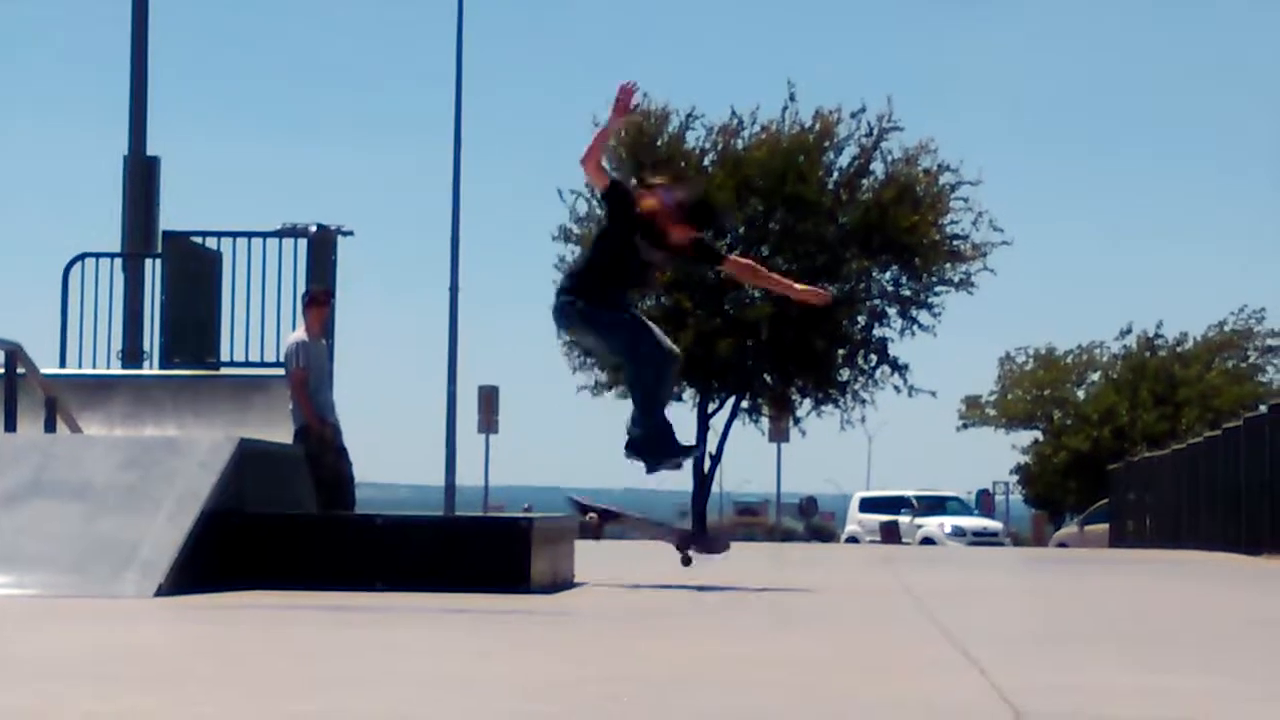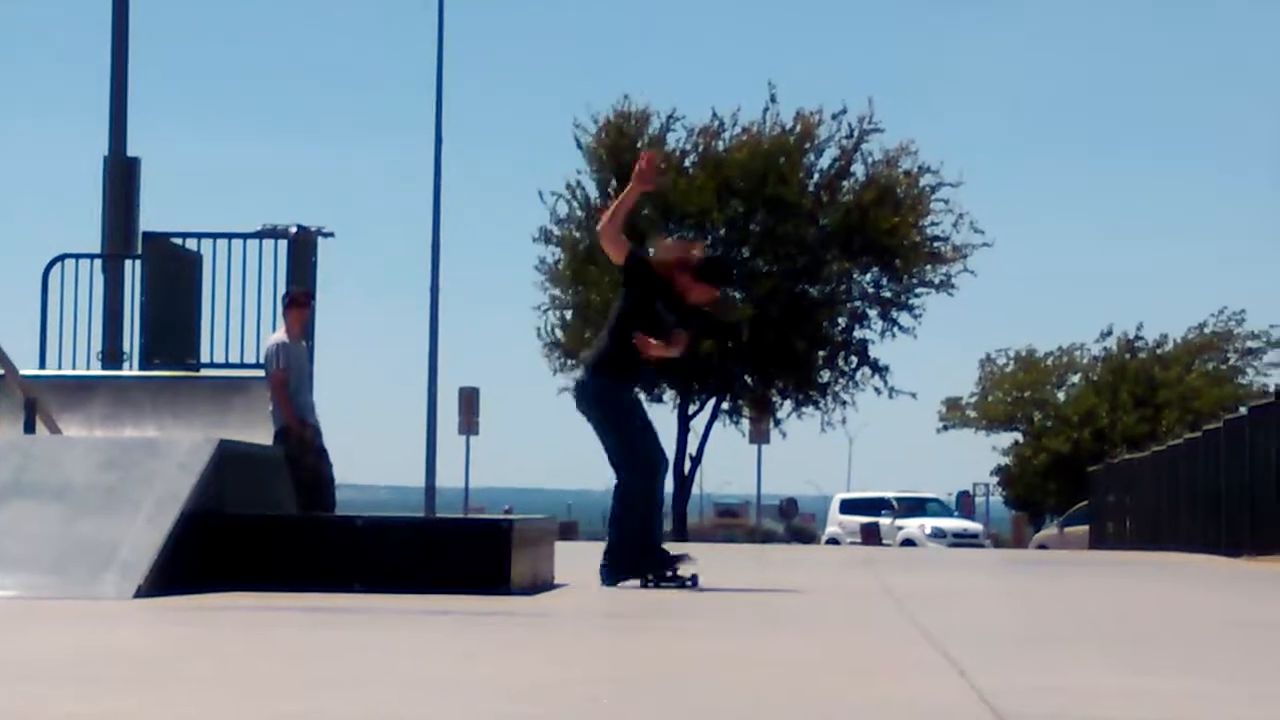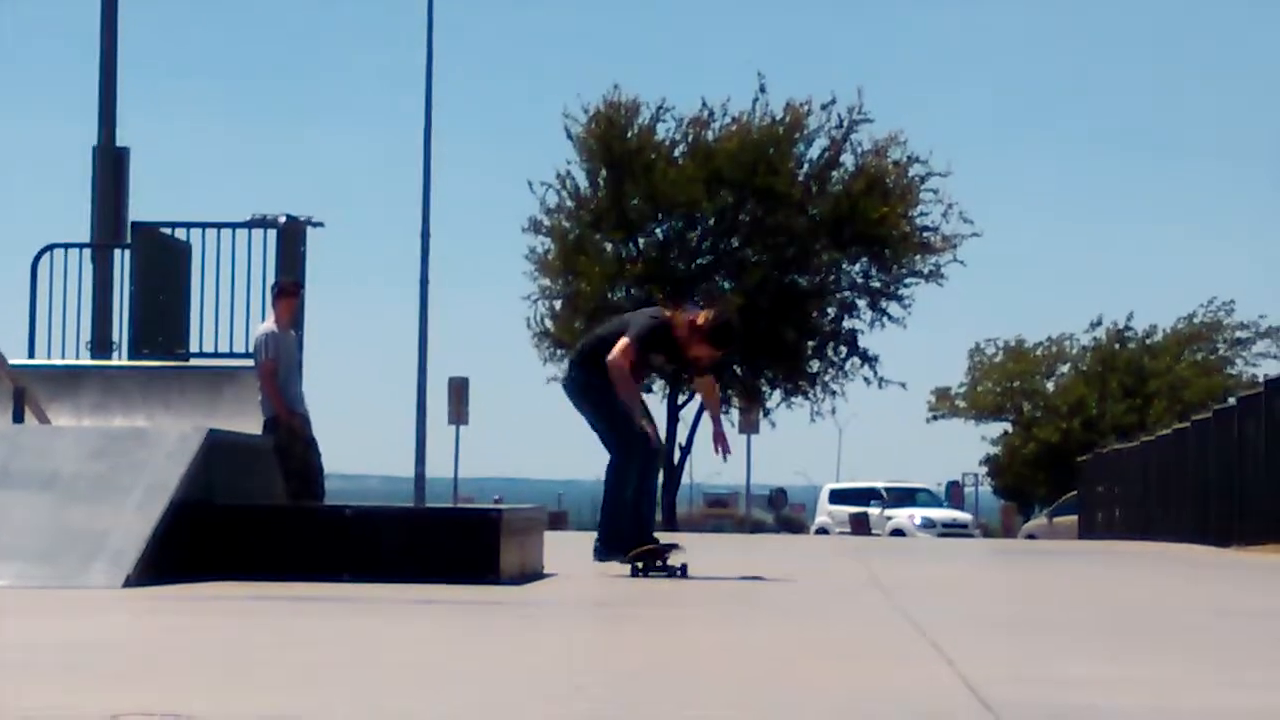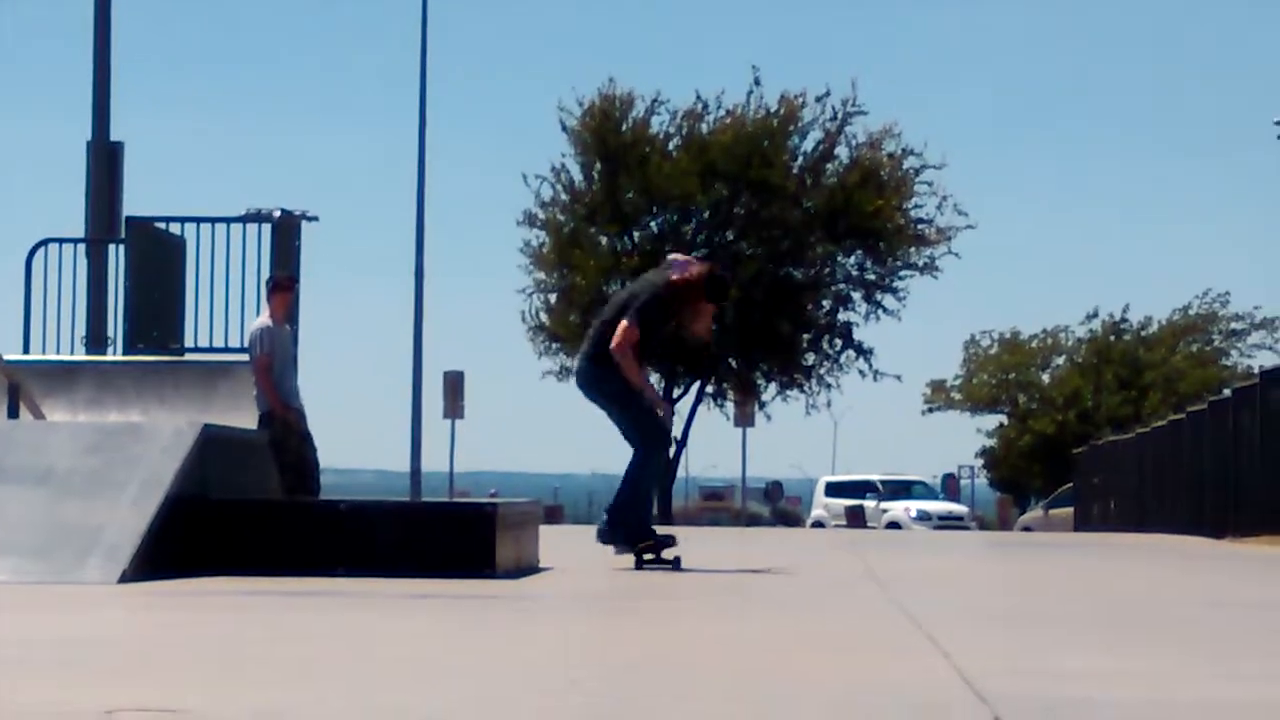
dt=0.2s
person 1, frame 1
left shoulder: (687, 240)
right shoulder: (629, 213)
left elbow: (736, 266)
right elbow: (590, 164)
left wrist: (793, 288)
right wrist: (616, 119)
left hip: (608, 308)
right hip: (576, 304)
left knee: (666, 359)
right knee: (647, 356)
left ankle: (646, 436)
right ankle: (650, 439)
person 1, frame 2
left shoulder: (684, 308)
right shoulder: (651, 275)
left elbow: (677, 348)
right elbow: (607, 232)
left wrist: (663, 348)
right wrist: (636, 186)
left hip: (618, 390)
right hip: (601, 386)
left knee: (653, 466)
right knee: (636, 471)
left ankle: (645, 553)
right ankle: (618, 563)
person 1, frame 3
left shoulder: (691, 347)
right shoulder: (656, 327)
left elbow: (707, 386)
right elbow: (616, 362)
left wrist: (717, 429)
right wrist: (638, 414)
left hip: (610, 382)
right hip: (586, 375)
left knee: (649, 450)
right knee: (627, 448)
left ankle: (638, 536)
right ankle: (610, 541)
person 1, frame 4
left shoulder: (671, 279)
right shoulder: (656, 295)
left elbow: (677, 259)
right elbow: (619, 347)
right wrist: (649, 394)
left hip: (600, 369)
right hip: (599, 368)
left knee: (655, 437)
right knee: (654, 441)
left ankle: (635, 527)
right ankle: (616, 525)
person 2, frame 1
left shoulder: (322, 343)
right shoulder: (298, 343)
right elbow: (298, 389)
left wrist: (331, 424)
right wrist: (317, 426)
left hip: (328, 425)
right hip: (311, 429)
left knee: (342, 482)
right knee: (319, 487)
person 2, frame 2
left shoulder: (302, 344)
right shoulder: (278, 344)
right elbow: (278, 390)
left wrist: (311, 425)
right wrist: (297, 428)
left hip: (308, 427)
right hip: (291, 430)
left knee: (323, 483)
right knee: (299, 488)
person 2, frame 3
left shoulder: (290, 334)
right shoulder: (267, 334)
right elbow: (267, 380)
left wrist: (300, 414)
right wrist: (286, 416)
left hip: (297, 416)
right hip: (280, 419)
left knee: (312, 473)
right knee: (289, 477)
person 2, frame 4
left shoulder: (286, 329)
right shoulder: (262, 328)
right elbow: (262, 374)
left wrist: (295, 408)
right wrist: (281, 411)
left hip: (292, 410)
right hip: (276, 414)
left knee: (307, 467)
right knee: (284, 471)
